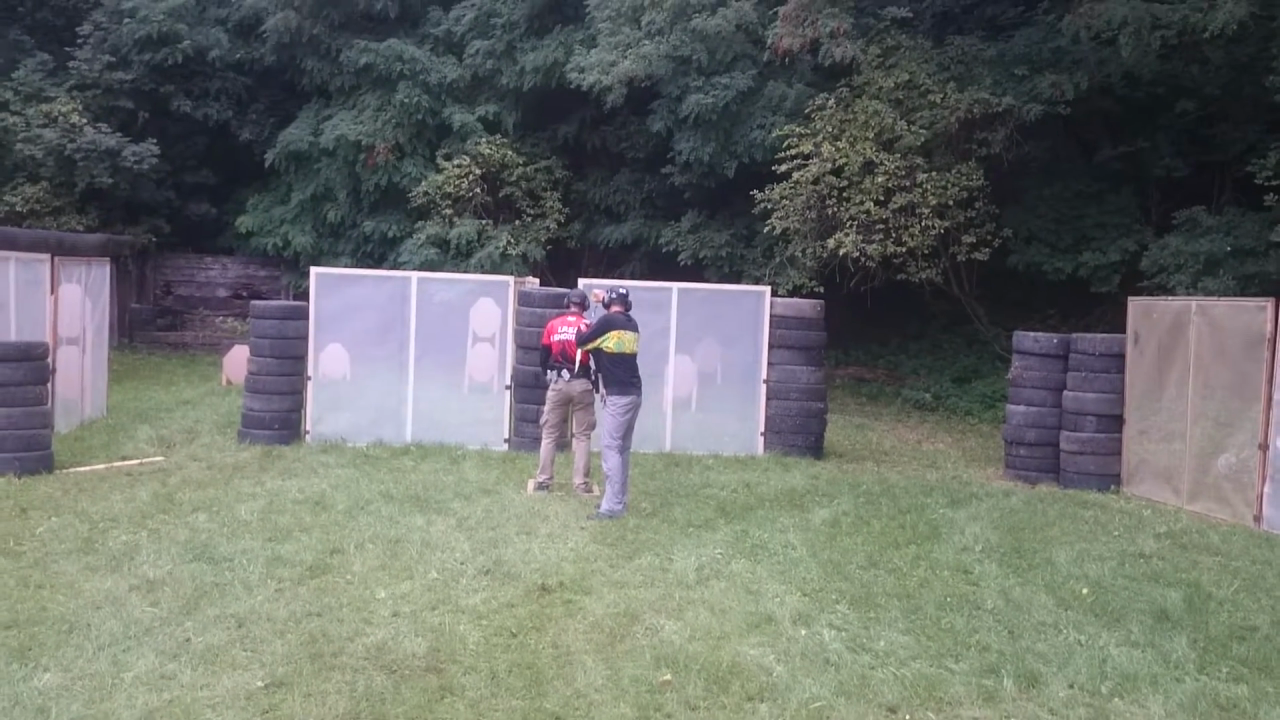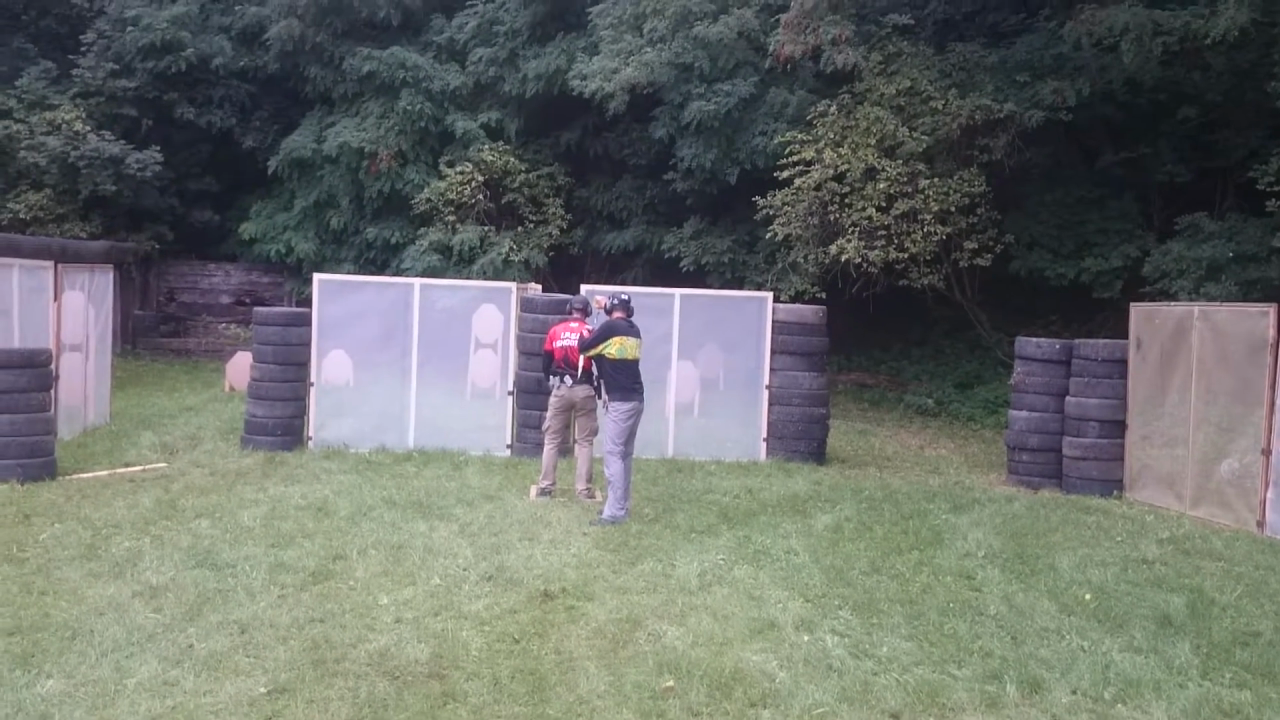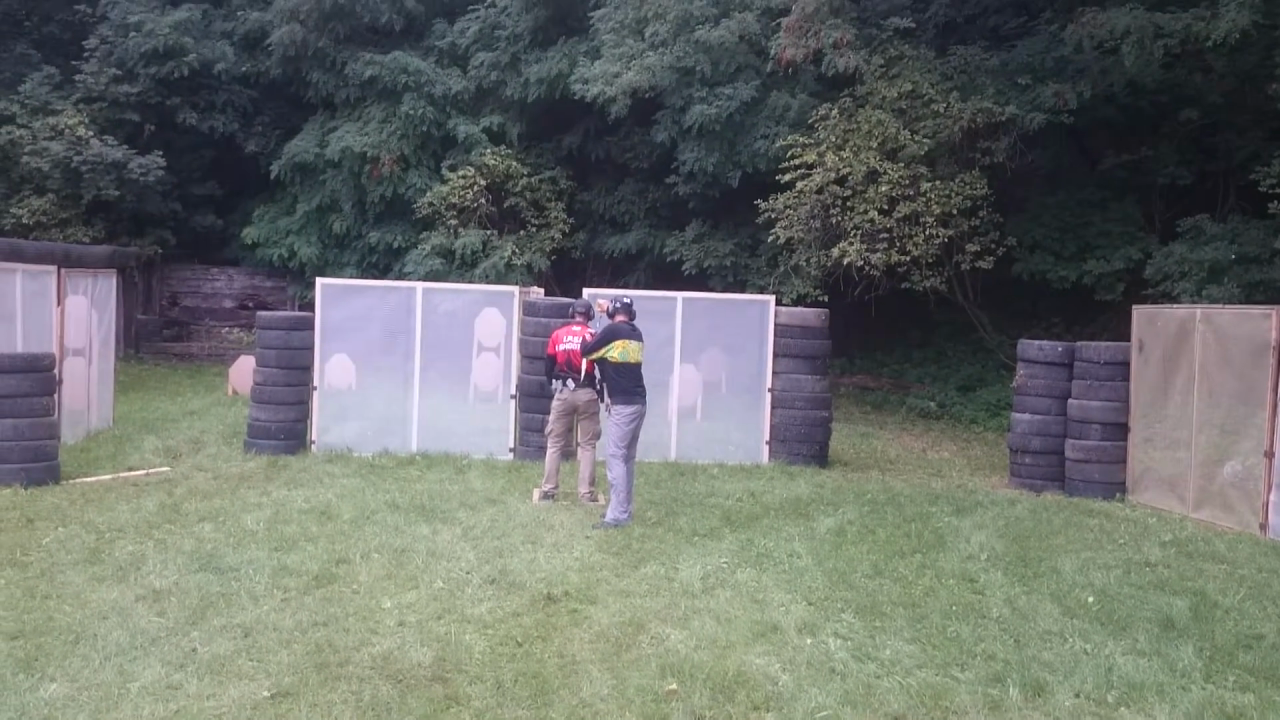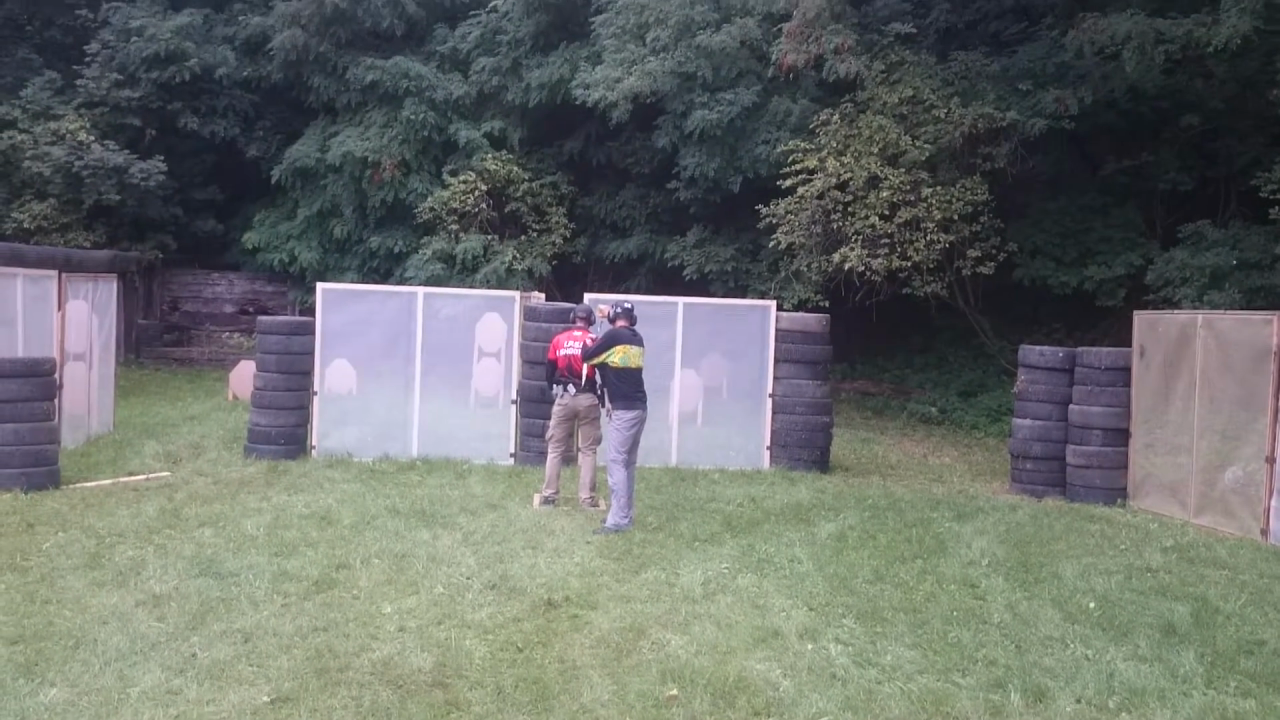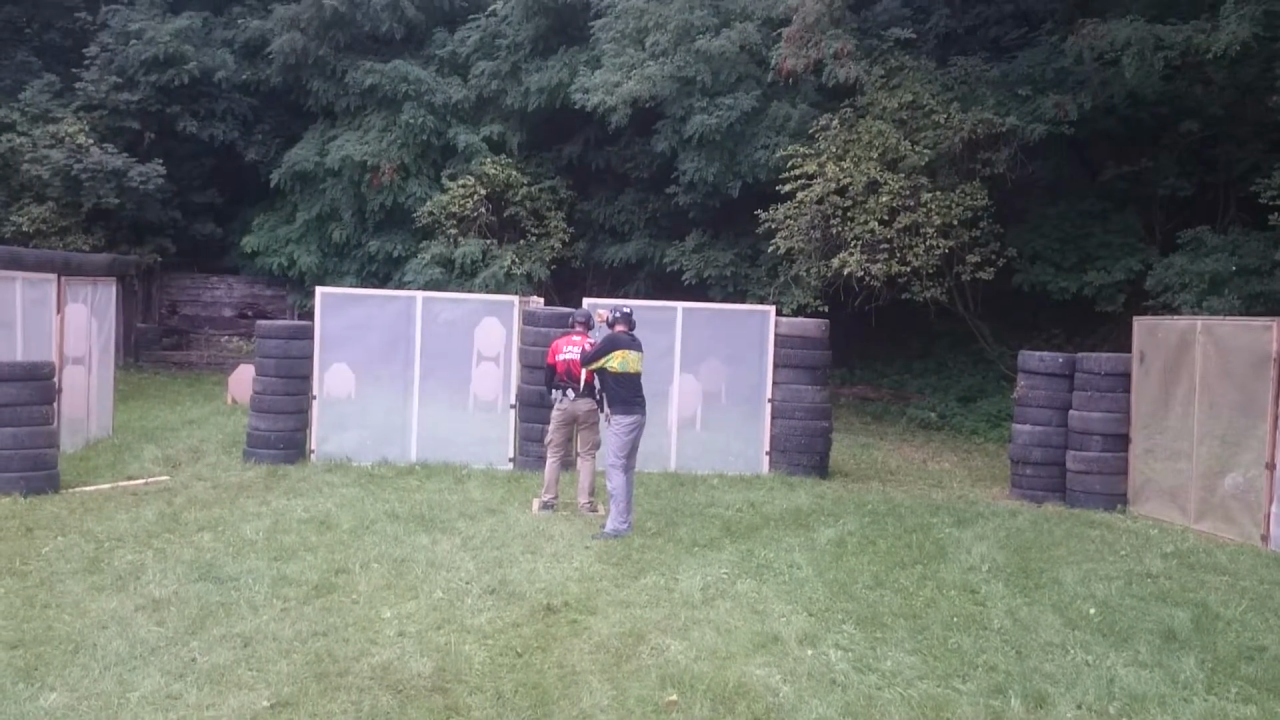
dt=0.1s
person 1, frame 1
left shoulder: (608, 320)
right shoulder: (631, 324)
left elbow: (581, 342)
left wrist: (585, 328)
left hip: (619, 395)
right hip: (633, 392)
left knee: (610, 448)
right knee: (622, 449)
left ankle: (612, 507)
right ankle: (619, 501)
person 1, frame 2
left shoulder: (611, 326)
right shoulder: (634, 330)
left elbow: (583, 348)
left wrist: (588, 334)
left hip: (621, 400)
right hip: (635, 398)
left knee: (613, 454)
right knee: (624, 455)
left ankle: (614, 512)
right ankle: (621, 507)
person 1, frame 3
left shoulder: (613, 330)
right shoulder: (636, 333)
left elbow: (585, 352)
left wrist: (590, 338)
left hip: (623, 404)
right hip: (638, 402)
left knee: (615, 457)
right knee: (627, 458)
left ankle: (617, 516)
right ankle: (624, 510)
person 1, frame 4
left shoulder: (614, 335)
right shoulder: (637, 338)
left elbow: (586, 357)
left wrist: (592, 343)
left hip: (624, 409)
right hip: (638, 407)
left knee: (616, 462)
right knee: (628, 463)
left ankle: (618, 521)
right ankle: (624, 515)
person 1, frame 5
left shoulder: (613, 340)
right shoulder: (635, 343)
left elbow: (585, 362)
left wrist: (591, 348)
left hip: (623, 414)
right hip: (637, 412)
left knee: (615, 467)
right knee: (627, 468)
left ankle: (617, 526)
right ankle: (624, 520)
person 2, frame 1
left shoulder: (552, 325)
right shoulder: (588, 326)
left elbow: (544, 356)
left hip: (558, 383)
right hip: (582, 384)
left knee: (550, 434)
right knee: (582, 435)
left ankle: (543, 481)
right ankle: (581, 483)
person 2, frame 2
left shoulder: (555, 331)
right shoulder: (590, 332)
left elbow: (546, 362)
left hip: (560, 389)
right hip: (585, 390)
left knee: (552, 440)
right knee: (585, 441)
left ankle: (545, 486)
right ankle: (584, 489)
person 2, frame 3
left shoulder: (558, 335)
right shoulder: (593, 336)
left elbow: (549, 366)
left hip: (563, 392)
right hip: (587, 393)
left knee: (555, 443)
right knee: (587, 445)
left ankle: (548, 490)
right ankle: (587, 492)
person 2, frame 4
left shoulder: (558, 340)
right shoulder: (594, 341)
left elbow: (549, 370)
left hip: (564, 397)
right hip: (588, 399)
left knee: (555, 448)
right knee: (588, 450)
left ankle: (549, 495)
right ankle: (587, 498)
person 2, frame 5
left shoulder: (557, 345)
right shoulder: (593, 345)
left elbow: (548, 375)
left hip: (563, 402)
right hip: (587, 403)
left knee: (554, 453)
right knee: (587, 455)
left ankle: (548, 500)
right ankle: (586, 503)
